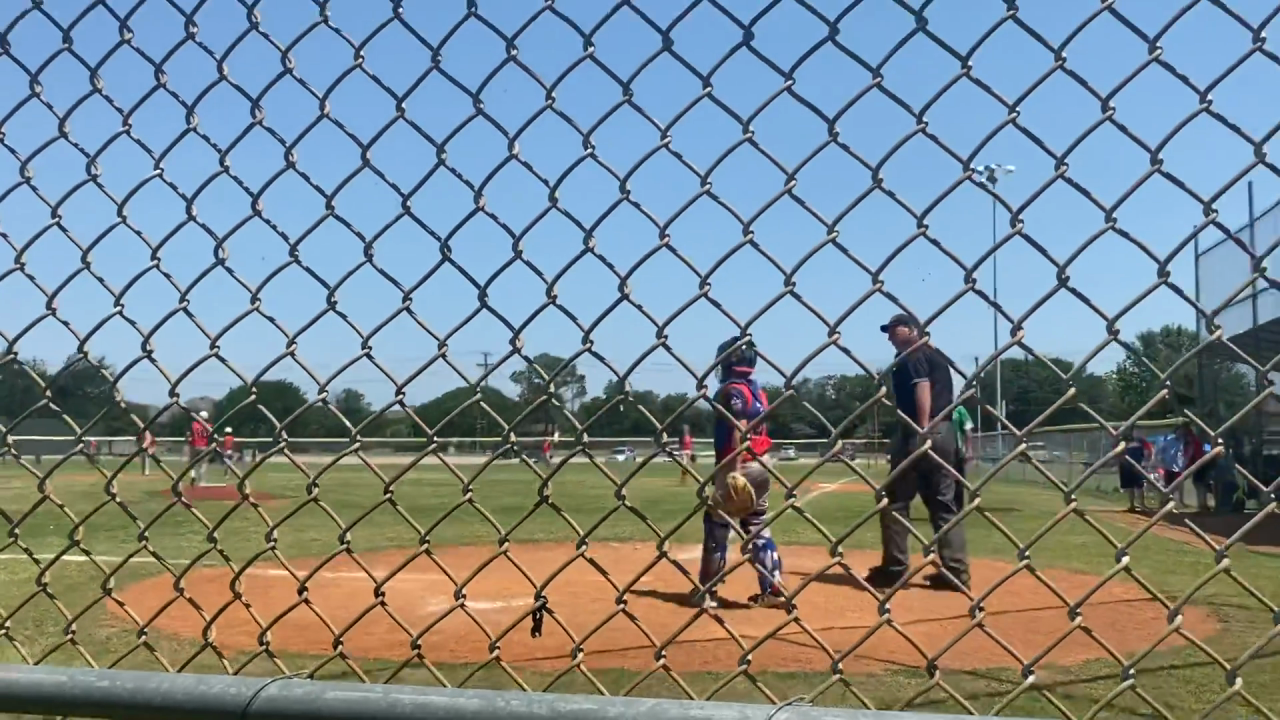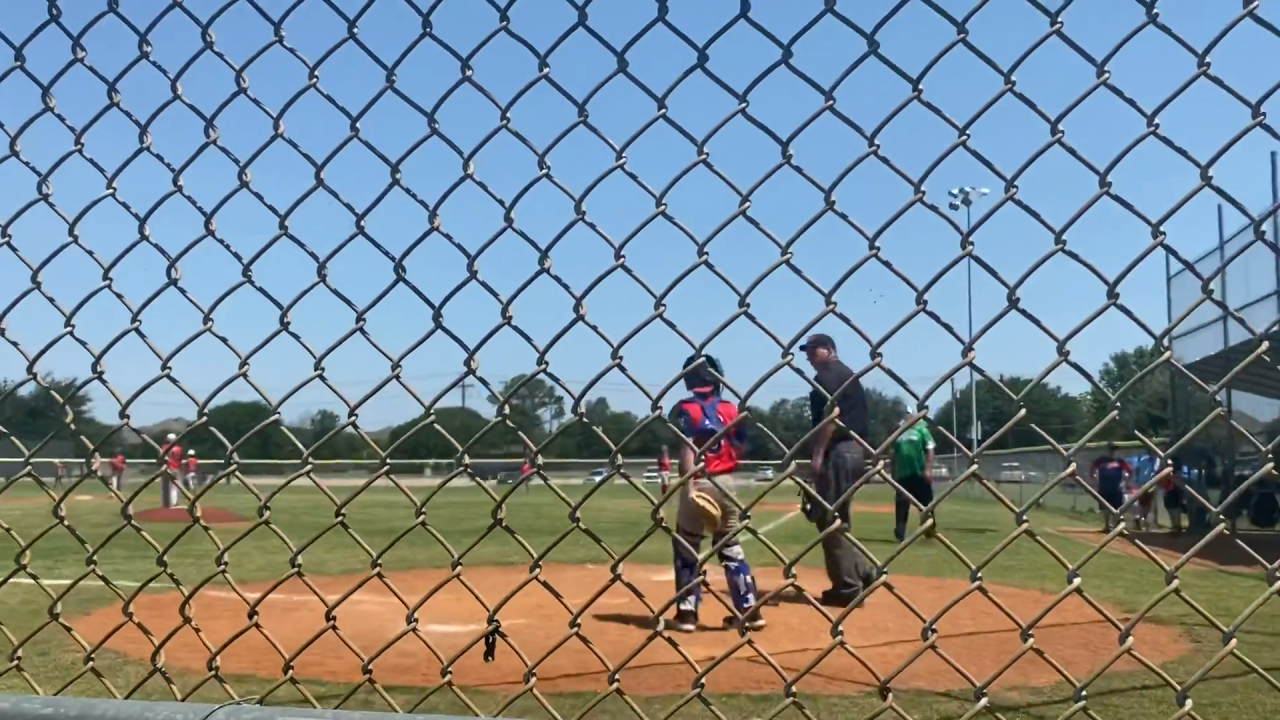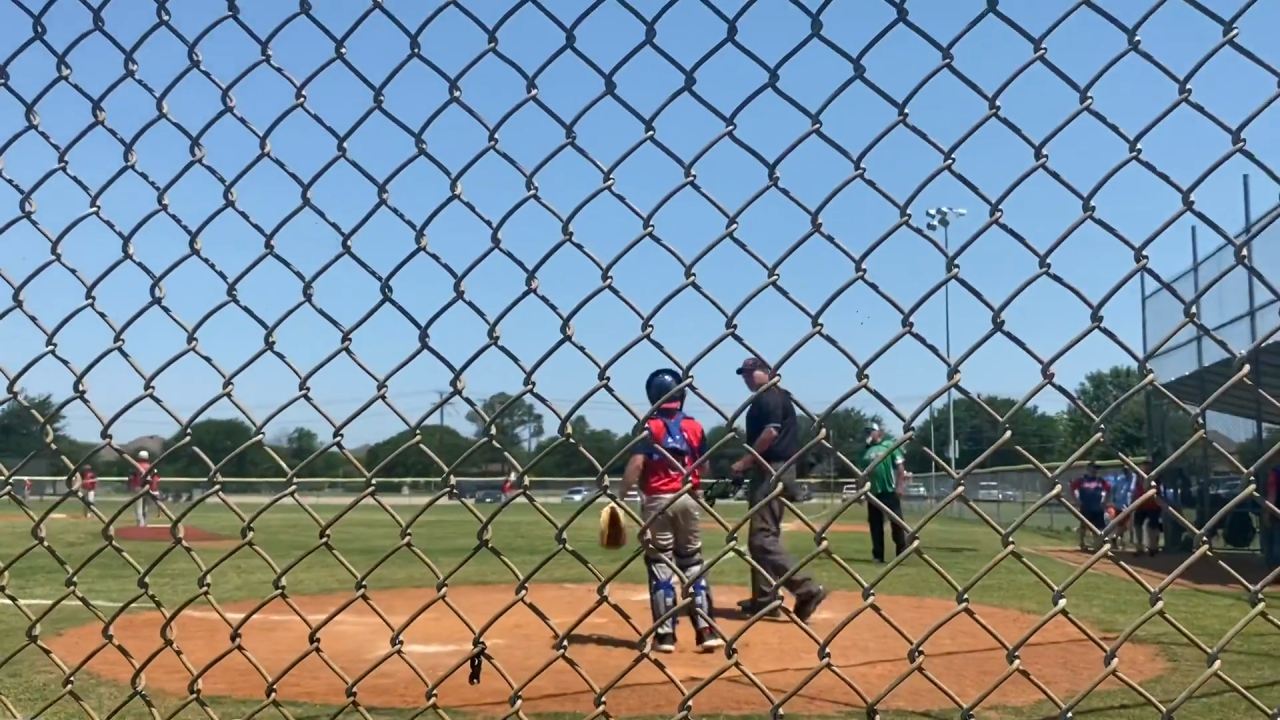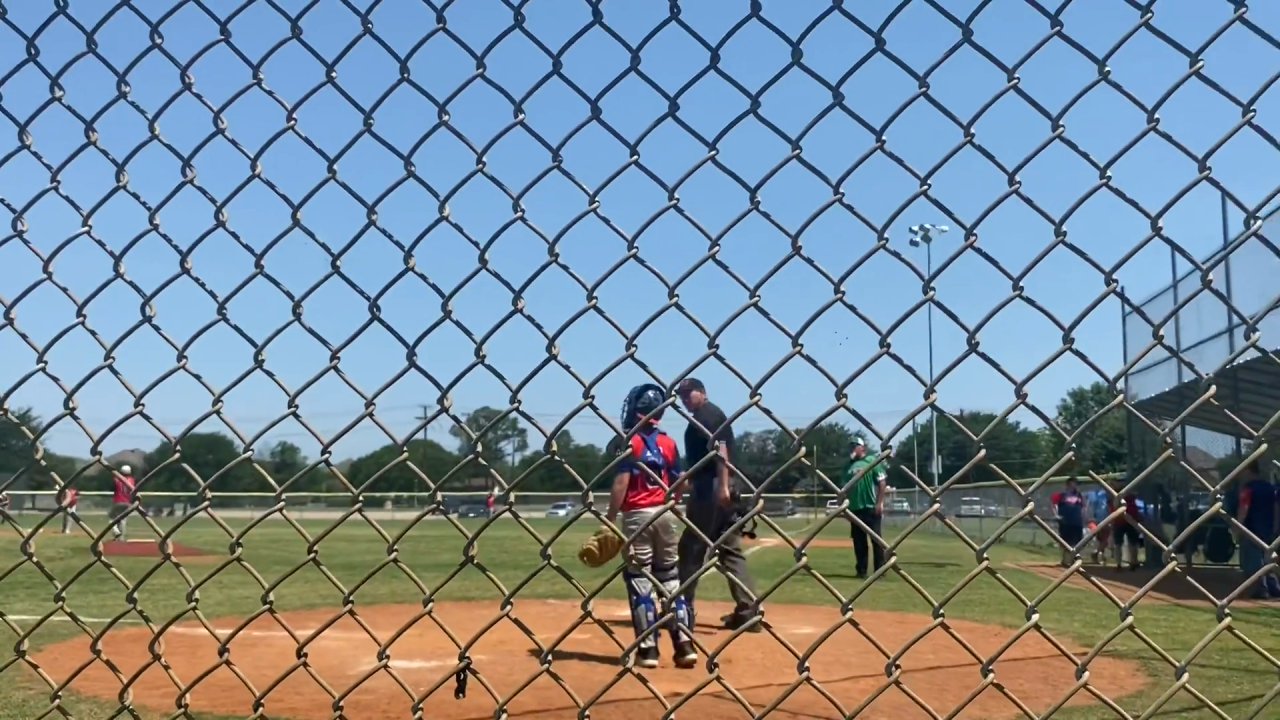
dt=0.4s
person 1, frame 1
left shoulder: (730, 390)
right shoulder: (757, 391)
left elbow: (739, 429)
left wrist: (734, 470)
left hip: (741, 466)
right hip: (762, 464)
left knee: (717, 523)
right knee: (756, 525)
left ankle: (707, 590)
right ankle: (774, 589)
person 1, frame 2
left shoulder: (685, 409)
right shoulder: (731, 410)
left elbow: (687, 448)
right elbow: (739, 449)
left wrist: (690, 486)
left hip: (698, 484)
right hip: (725, 481)
left knee: (686, 546)
right knee: (730, 546)
left ankle: (687, 612)
right ankle: (749, 610)
person 1, frame 3
left shoulder: (649, 426)
right shoulder: (695, 427)
left elbow: (636, 463)
right elbow: (703, 469)
left wrist: (621, 499)
left hip: (658, 501)
right hip: (687, 500)
left knee: (660, 567)
right knee: (693, 564)
left ankle: (666, 634)
right ankle: (706, 630)
person 1, frame 4
left shoulder: (626, 441)
right shoulder: (668, 442)
left elbow: (622, 482)
left wrist: (609, 520)
left hip: (637, 515)
right hip: (666, 514)
left knee: (640, 581)
right knee: (670, 577)
left ankle: (648, 648)
right ankle: (685, 644)
person 2, frame 1
left shoulder: (909, 353)
right shoulder: (937, 354)
left elbow: (922, 386)
left wrist: (923, 428)
left hip: (919, 433)
right hip: (945, 432)
left knee: (895, 499)
right knee: (944, 504)
left ankle: (894, 568)
right ankle: (956, 571)
person 2, frame 2
left shoulder: (827, 375)
right shoulder: (847, 373)
left elbow: (831, 415)
left wrist: (818, 454)
left hip: (837, 452)
right hip: (853, 449)
left knee: (832, 520)
right knee: (834, 518)
left ankle: (847, 588)
right ankle: (859, 572)
person 2, frame 3
left shoulder: (769, 396)
right shoulder: (770, 397)
left elbow: (770, 432)
left wrist: (745, 461)
left hip: (771, 471)
right hip: (775, 470)
left knee: (761, 536)
right knee: (764, 533)
left ankle: (806, 589)
right ankle: (764, 598)
person 2, frame 4
left shoulder: (705, 414)
right shoulder: (710, 415)
left elbow: (720, 449)
left wrist: (723, 485)
left hip: (710, 487)
right hip: (720, 487)
left knee: (691, 548)
right knee: (729, 550)
right ankle: (747, 611)
